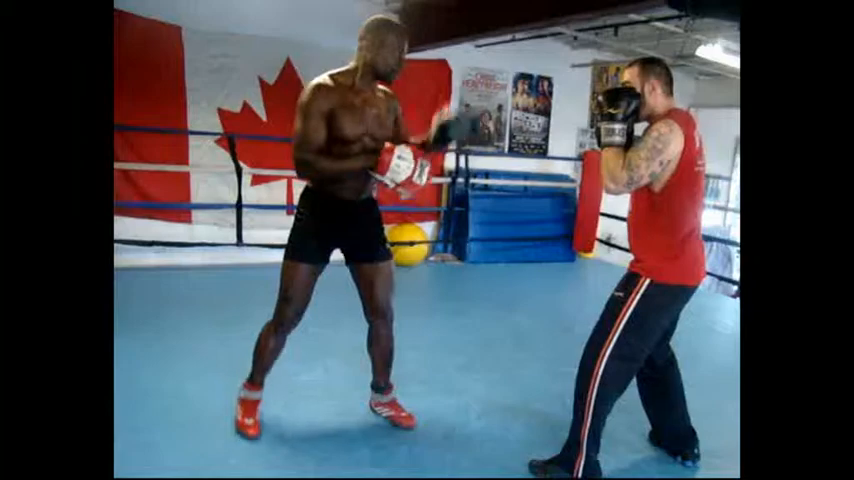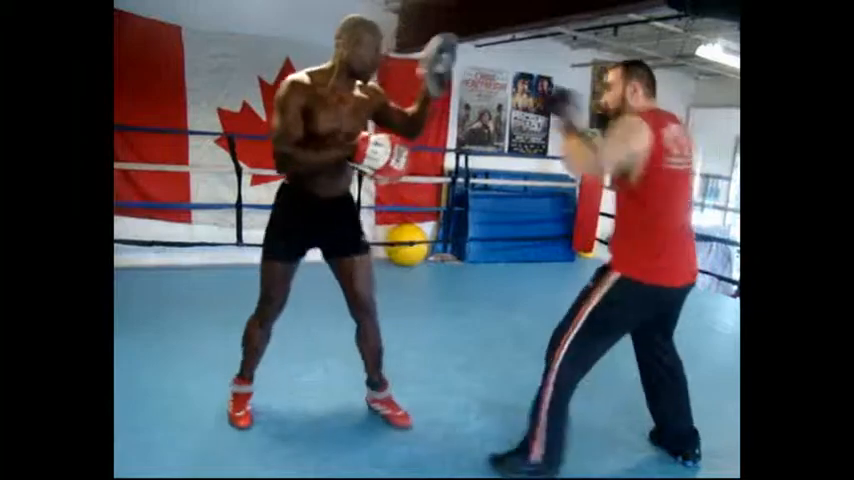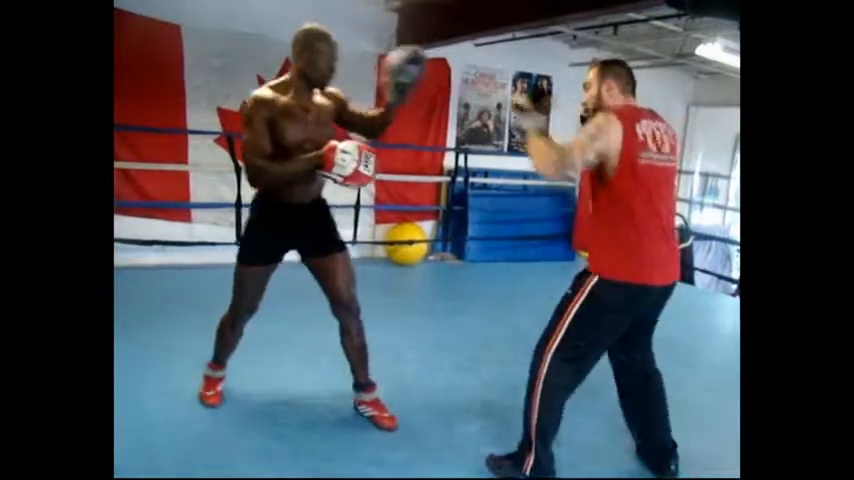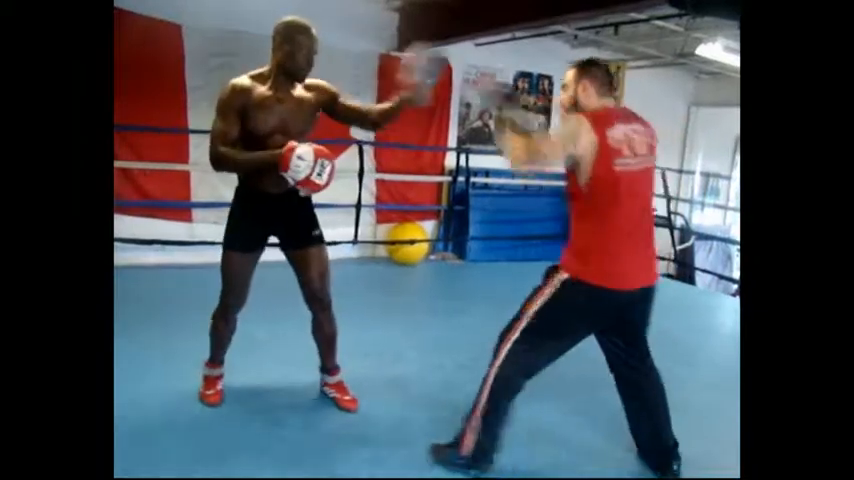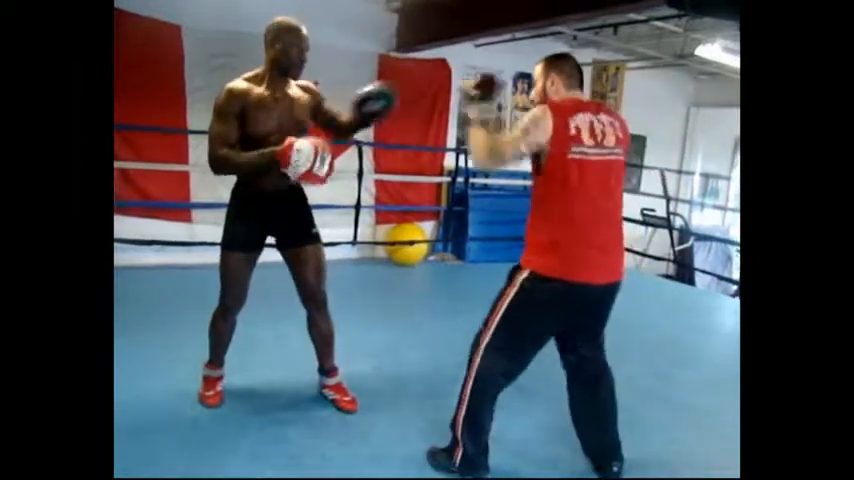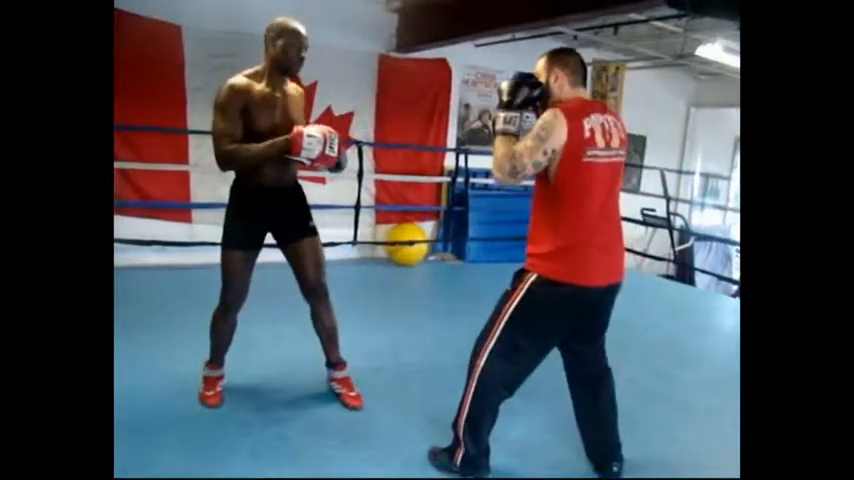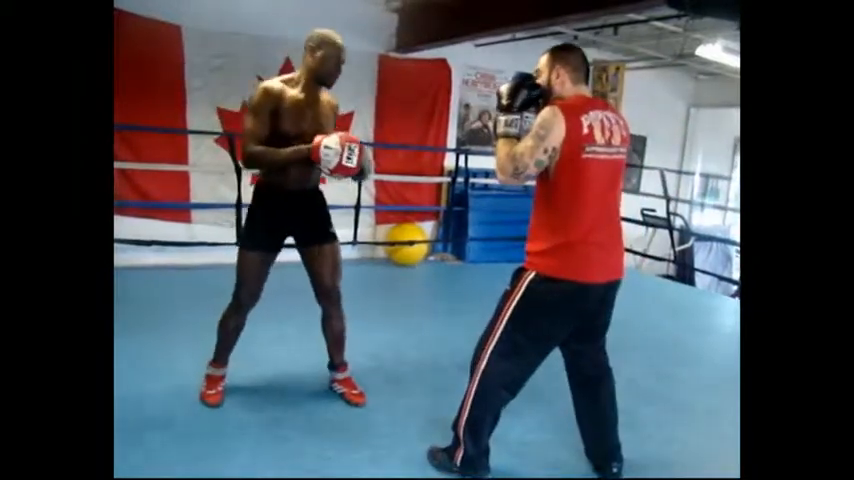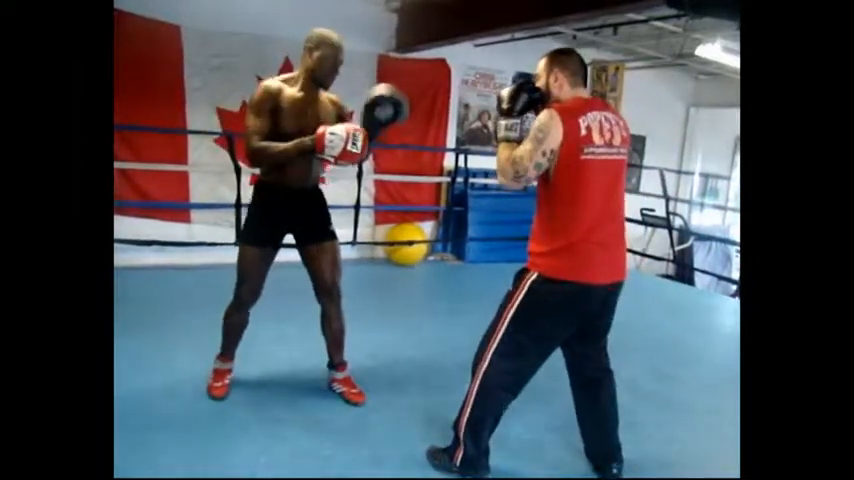
dt=0.3s
person 1, frame 1
left shoulder: (667, 130)
right shoulder: (680, 125)
left elbow: (617, 181)
right elbow: (639, 177)
left wrist: (612, 126)
right wrist: (617, 126)
left hip: (661, 271)
right hip: (678, 267)
left knee: (604, 361)
right knee: (653, 354)
right ankle: (680, 441)
person 1, frame 2
left shoulder: (636, 125)
right shoulder: (675, 130)
left elbow: (586, 164)
left wrist: (564, 122)
right wrist: (616, 145)
left hip: (637, 271)
right hip: (679, 271)
left knee: (567, 351)
right knee: (658, 349)
right ankle: (682, 441)
person 1, frame 3
left shoulder: (610, 123)
right shoulder: (661, 129)
left elbow: (555, 166)
left wrist: (533, 124)
left hip: (617, 273)
right hip: (663, 272)
left knee: (556, 359)
right knee: (635, 357)
person 1, frame 4
left shoulder: (584, 125)
right shoulder: (643, 129)
left elbow: (526, 159)
left wrist: (508, 121)
left hip: (591, 275)
right hip: (640, 276)
left knee: (516, 351)
right knee: (634, 359)
person 1, frame 5
left shoulder: (548, 116)
right shoulder: (616, 123)
left elbow: (488, 156)
left wrist: (477, 108)
left hip: (552, 270)
right hip: (606, 271)
left knee: (492, 357)
right knee: (588, 360)
person 1, frame 6
left shoulder: (558, 119)
right shoulder: (612, 122)
left elbow: (507, 171)
left wrist: (509, 113)
left hip: (558, 273)
right hip: (605, 273)
left knee: (494, 359)
right knee: (590, 363)
person 1, frame 7
left shoulder: (558, 116)
right shoulder: (614, 120)
left elbow: (510, 172)
left wrist: (509, 116)
left hip: (557, 271)
right hip: (605, 271)
left knee: (498, 361)
right knee: (591, 363)
person 1, frame 8
left shoulder: (555, 120)
right shoulder: (615, 121)
left elbow: (512, 176)
left wrist: (510, 120)
left hip: (560, 271)
right hip: (608, 272)
left knee: (499, 360)
right knee: (592, 363)
person 2, frame 1
left shoulder: (388, 101)
right shoulder: (323, 92)
left elbow: (399, 150)
right elbow: (304, 163)
left wrist: (431, 140)
right wrist: (369, 161)
left hip: (364, 213)
right hip: (319, 211)
left knee: (382, 314)
right knee: (287, 316)
left ankle: (382, 395)
right ankle: (251, 393)
person 2, frame 2
left shoulder: (368, 95)
right shoulder: (298, 88)
left elbow: (409, 127)
right elbow: (284, 159)
left wrist: (429, 91)
right wrist: (348, 151)
left hip: (339, 209)
right hip: (294, 207)
left knee: (365, 309)
right knee: (268, 311)
left ankle: (377, 392)
right ankle: (242, 388)
person 2, frame 3
left shoulder: (330, 100)
right shoulder: (264, 102)
left elbow: (373, 127)
right elbow: (257, 173)
left wrist: (394, 94)
right wrist: (317, 160)
left hip: (313, 213)
right hip: (270, 215)
left knee: (348, 308)
right knee: (242, 310)
left ankle: (365, 394)
right ankle: (215, 372)
person 2, frame 4
left shoulder: (317, 93)
right shoulder: (240, 92)
left elbow: (371, 119)
right elbow: (217, 156)
left wrist: (407, 95)
right wrist: (270, 159)
left hip: (295, 204)
right hip: (250, 205)
left knee: (320, 298)
right knee: (231, 302)
left ankle: (331, 377)
right ankle: (213, 370)
person 2, frame 5
left shoulder: (307, 94)
right shoulder: (237, 94)
left elbow: (340, 128)
right elbow: (218, 159)
left wrist: (364, 114)
right wrist: (274, 155)
left hip: (292, 203)
right hip: (249, 205)
left knee: (316, 297)
right knee: (231, 302)
left ankle: (330, 378)
right ankle: (213, 372)
person 2, frame 6
left shoulder: (297, 93)
right shoulder: (237, 90)
right elbow: (225, 156)
left wrist: (319, 149)
right wrist: (284, 144)
left hip: (290, 199)
right hip: (248, 201)
left knee: (317, 290)
right knee: (232, 300)
left ankle: (337, 372)
right ankle: (213, 371)
person 2, frame 7
left shoulder: (329, 104)
right shoulder: (271, 93)
right elbow: (250, 154)
right wrist: (307, 151)
left hip: (312, 202)
right hip: (271, 202)
left knee: (331, 294)
right knee: (244, 299)
left ankle: (340, 372)
right ankle: (216, 371)
person 2, frame 8
left shoulder: (332, 104)
right shoulder: (271, 92)
left elbow: (354, 154)
right elbow: (255, 152)
left wrist: (373, 126)
right wrist: (311, 142)
left hip: (310, 201)
right hip: (270, 200)
left knee: (331, 293)
right knee: (245, 295)
left ankle: (339, 372)
right ankle: (223, 365)
